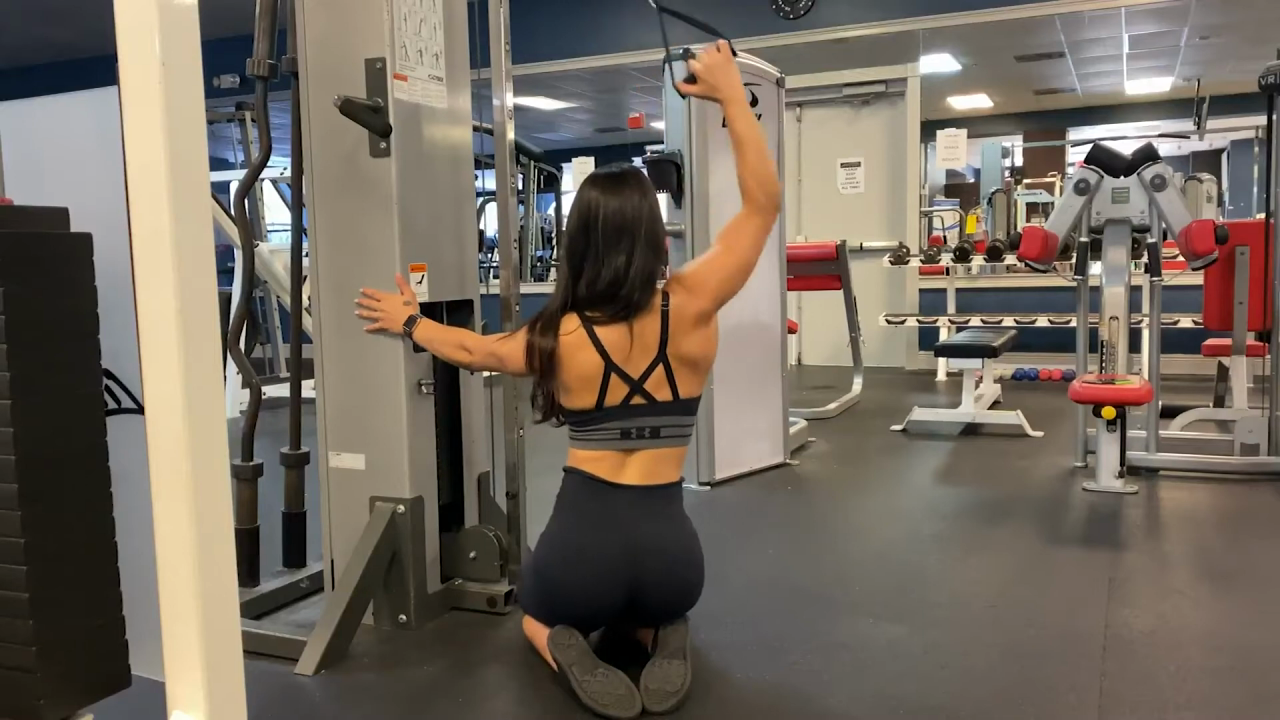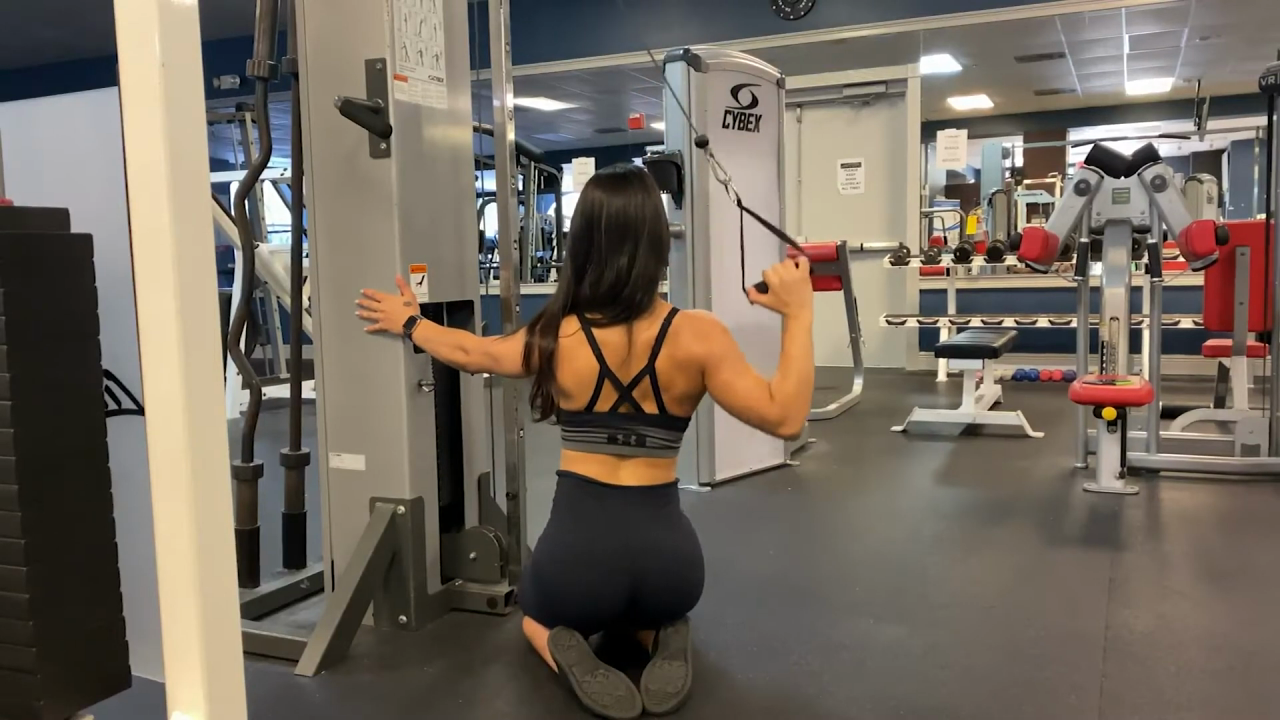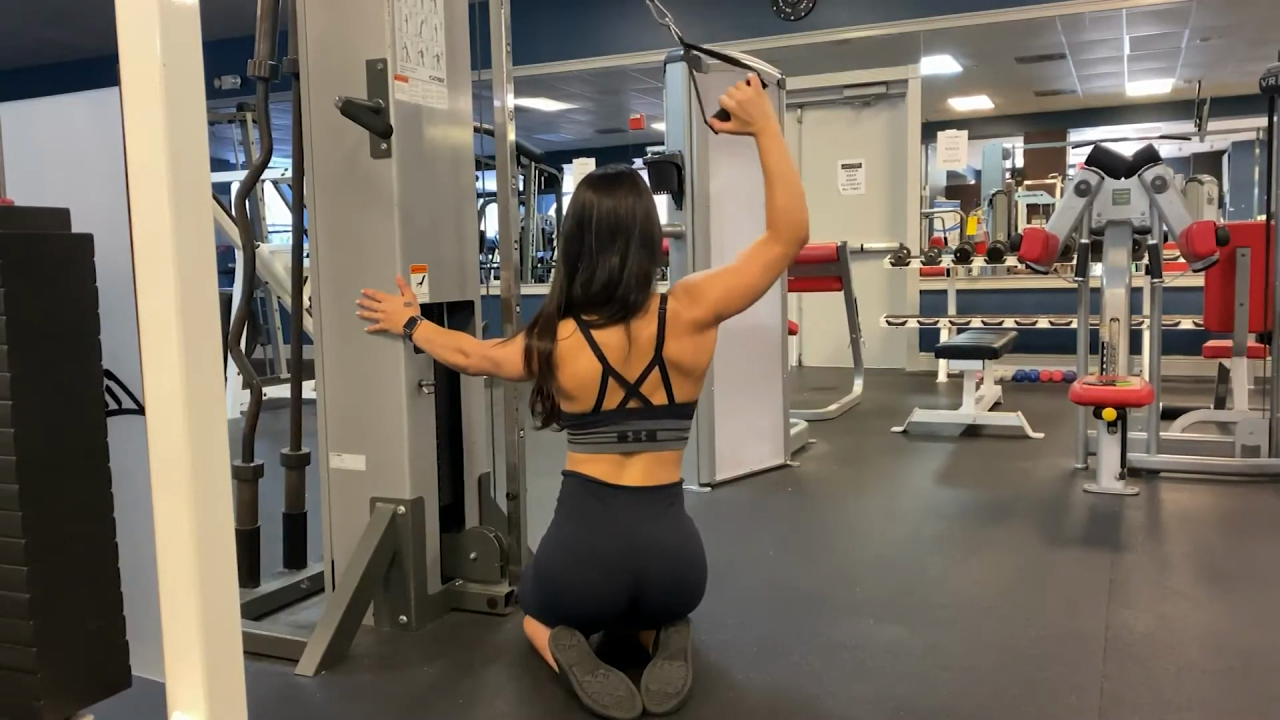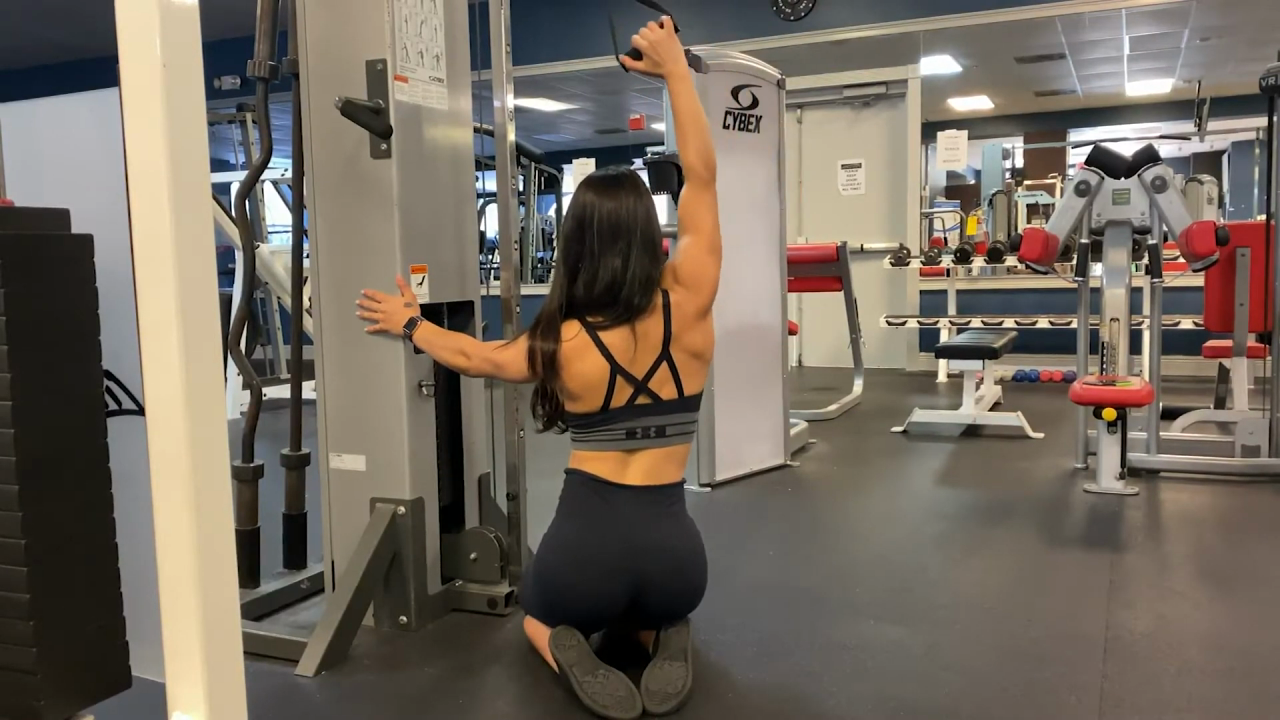
dt=1s
person 1, frame 1
left shoulder: (556, 334)
right shoulder: (691, 308)
left elbow: (472, 351)
right elbow: (763, 204)
left wrist: (409, 322)
right wrist: (729, 95)
left hip: (581, 542)
right hip: (668, 549)
left knee: (537, 611)
right knee: (651, 600)
left ankle: (566, 653)
right ankle: (661, 637)
person 1, frame 2
left shoulder: (555, 337)
right shoulder: (693, 335)
left elbow: (470, 352)
right elbow: (787, 419)
left wrist: (409, 322)
right wrist: (797, 312)
left hip: (578, 548)
right hip: (667, 551)
left knee: (538, 613)
right knee: (651, 603)
left ankle: (566, 653)
right ankle: (662, 637)
person 1, frame 3
left shoulder: (556, 343)
right shoulder: (690, 316)
left elbow: (473, 355)
right elbow: (789, 233)
left wrist: (408, 323)
right wrist: (764, 126)
left hip: (582, 545)
right hip: (671, 550)
left knee: (538, 614)
right knee: (654, 601)
left ankle: (568, 655)
right ankle: (661, 641)
person 1, frame 4
left shoulder: (560, 343)
right shoulder: (688, 308)
left elbow: (477, 357)
right elbow: (701, 175)
left wrist: (408, 323)
right wrist: (673, 65)
left hip: (584, 543)
right hip: (670, 548)
left knee: (539, 613)
right knee: (656, 603)
left ankle: (568, 655)
right ankle: (663, 640)
